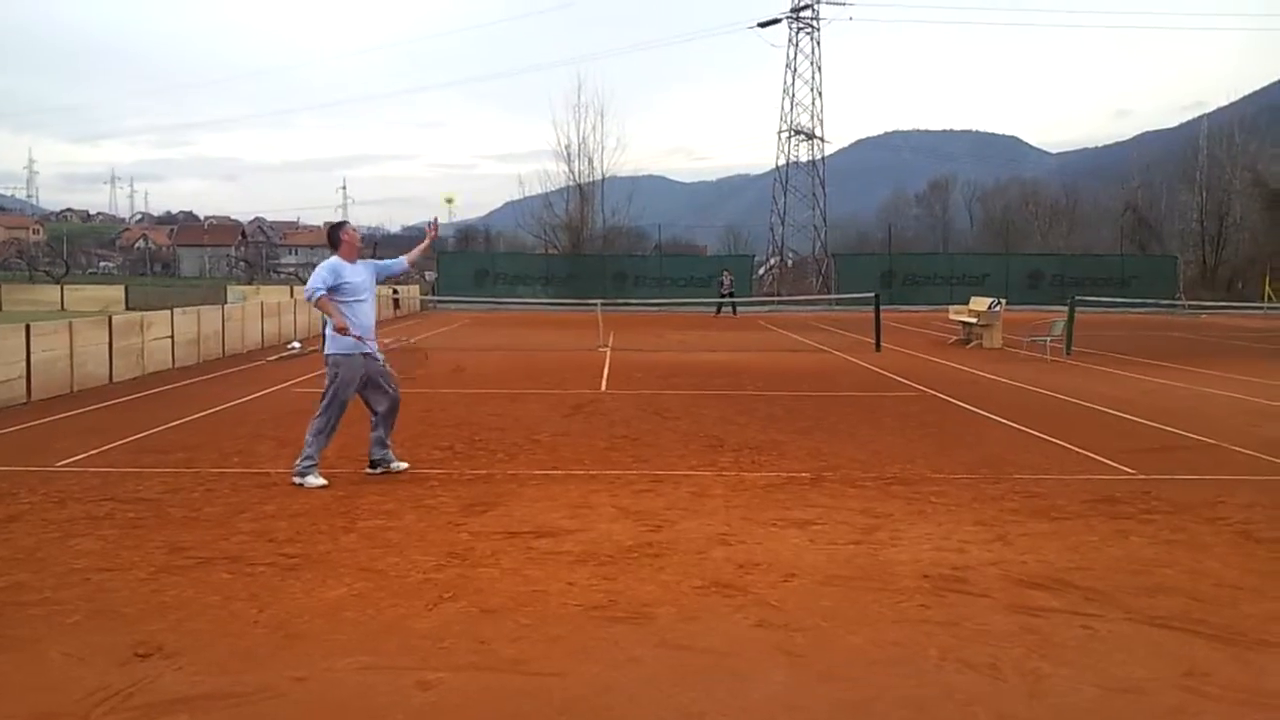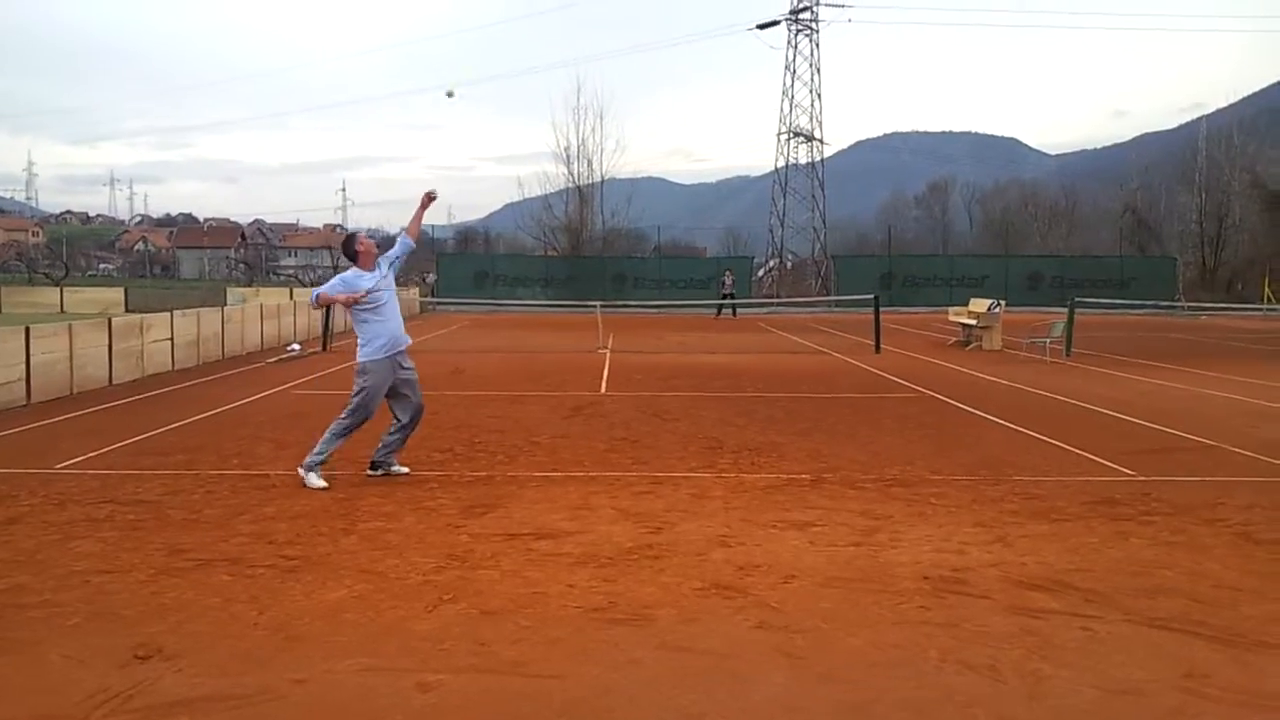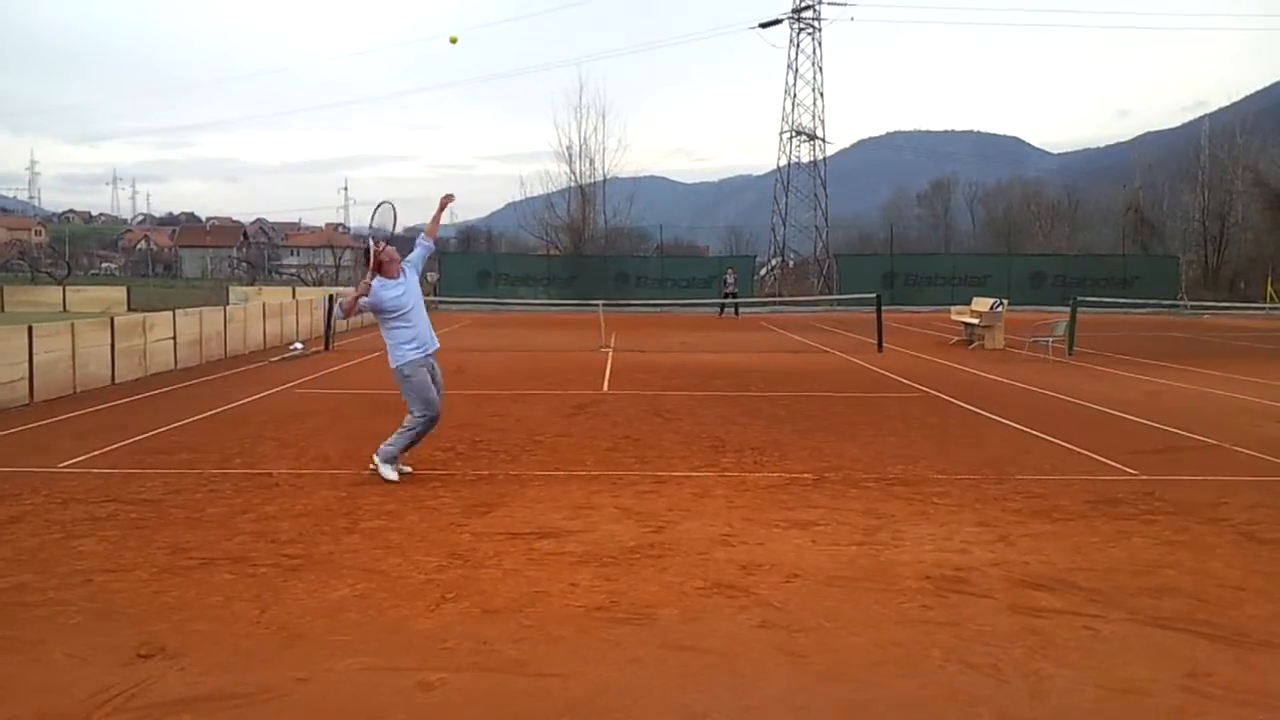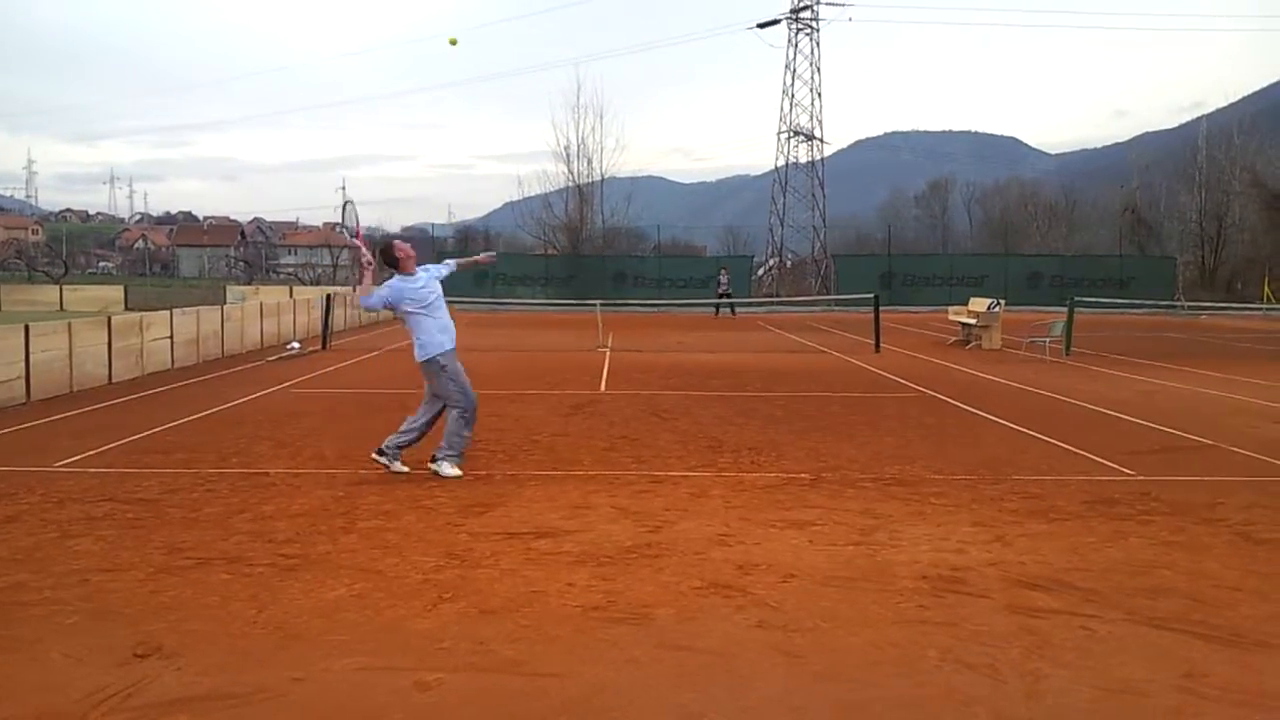
dt=0.2s
person 1, frame 1
left shoulder: (367, 267)
right shoulder: (331, 267)
left elbow: (401, 264)
right elbow: (313, 291)
left wrist: (427, 241)
right wrist: (336, 316)
left hip: (369, 353)
right hip: (343, 354)
left knee: (388, 401)
right knee: (330, 413)
left ankle: (380, 459)
right ankle: (304, 469)
person 1, frame 2
left shoulder: (386, 265)
right shoulder: (348, 280)
left elbow: (407, 239)
right elbow: (316, 298)
left wrist: (422, 208)
right wrist: (339, 298)
left hip: (399, 355)
right hip: (374, 360)
left knee: (413, 410)
right knee: (356, 415)
left ankle: (382, 461)
right ankle: (312, 465)
person 1, frame 3
left shoulder: (409, 269)
right shoulder: (374, 290)
left elbow: (426, 239)
right elbow: (343, 312)
left wrist: (440, 209)
right wrist: (358, 295)
left hip: (426, 356)
right hip: (407, 360)
left knee: (425, 414)
right knee: (427, 409)
left ankle: (389, 456)
right ankle: (386, 456)
person 1, frame 4
left shoulder: (426, 272)
right shoulder: (394, 287)
left elbow: (448, 266)
right elbow: (366, 303)
left wrist: (474, 259)
right wrist: (368, 272)
left hip: (442, 351)
right hip: (435, 354)
left knee: (432, 408)
right knee: (465, 404)
left ankle: (390, 449)
right ankle: (445, 458)
